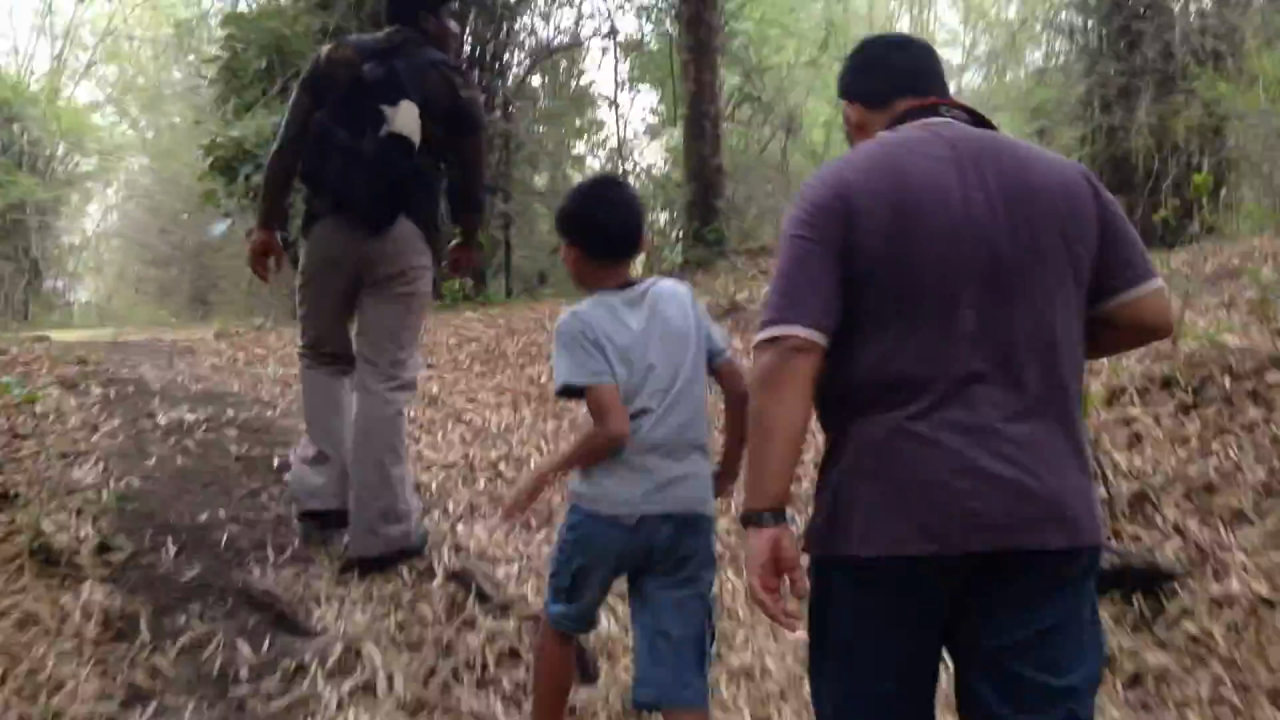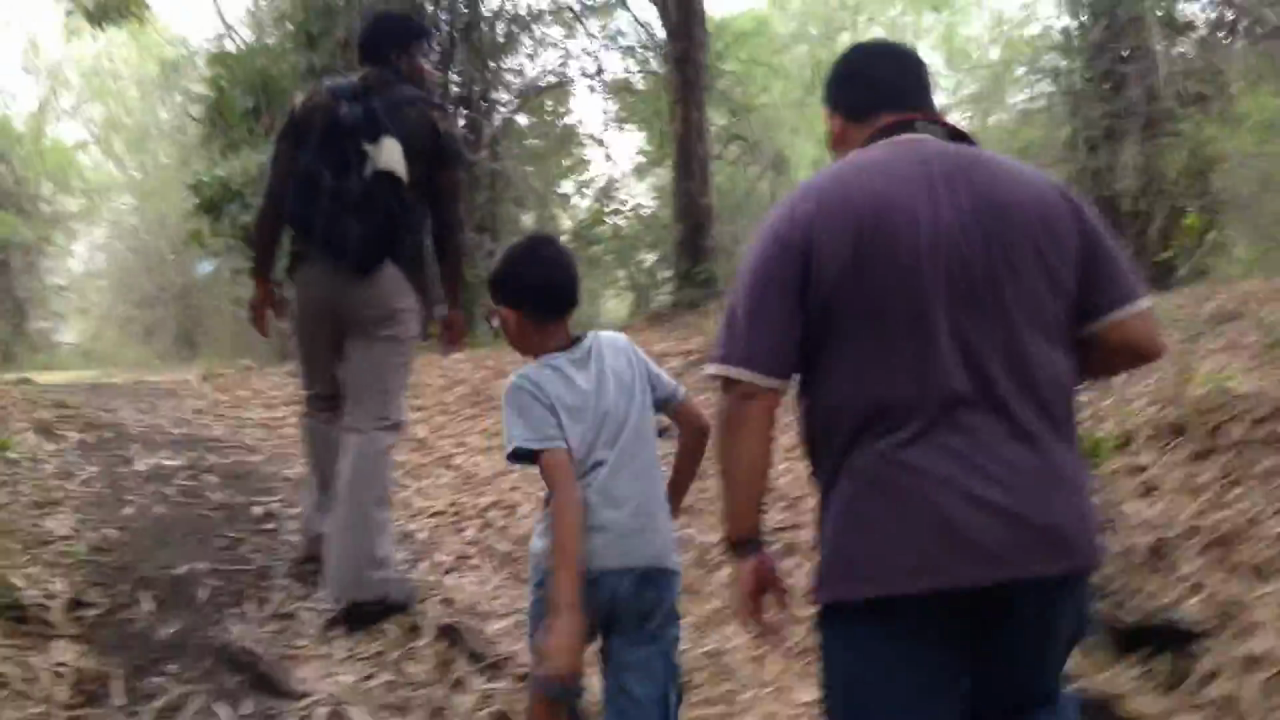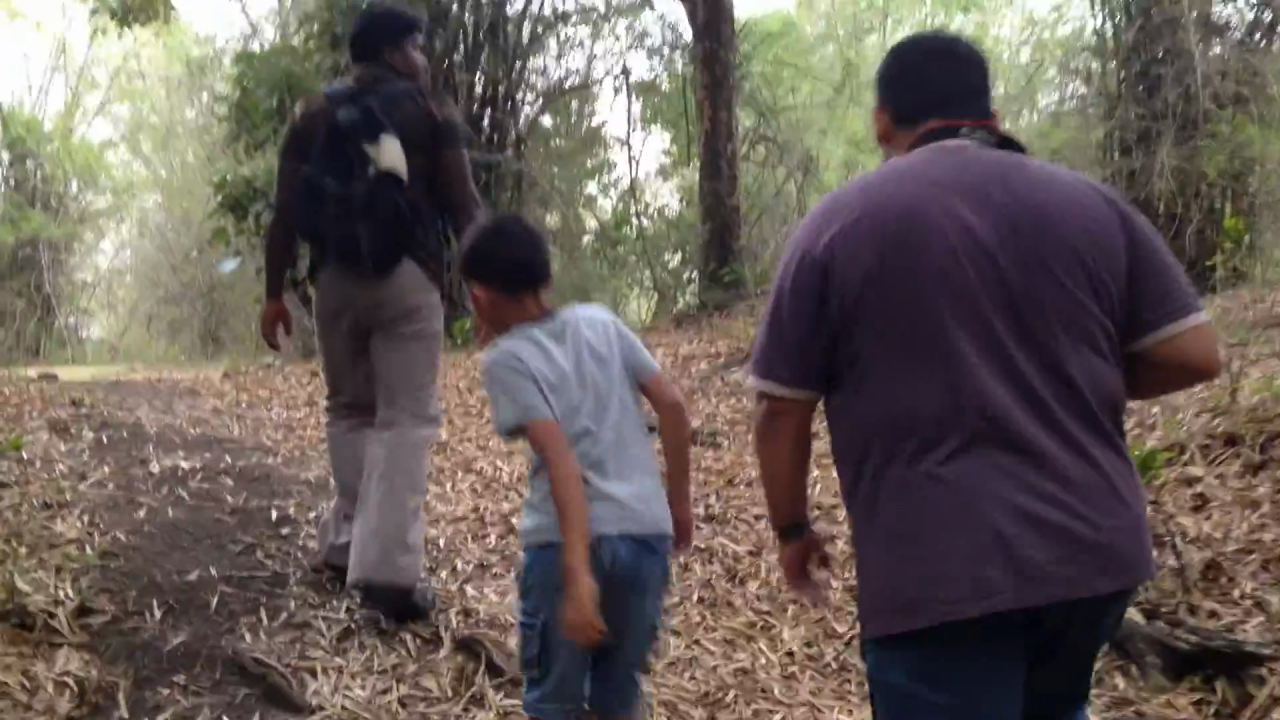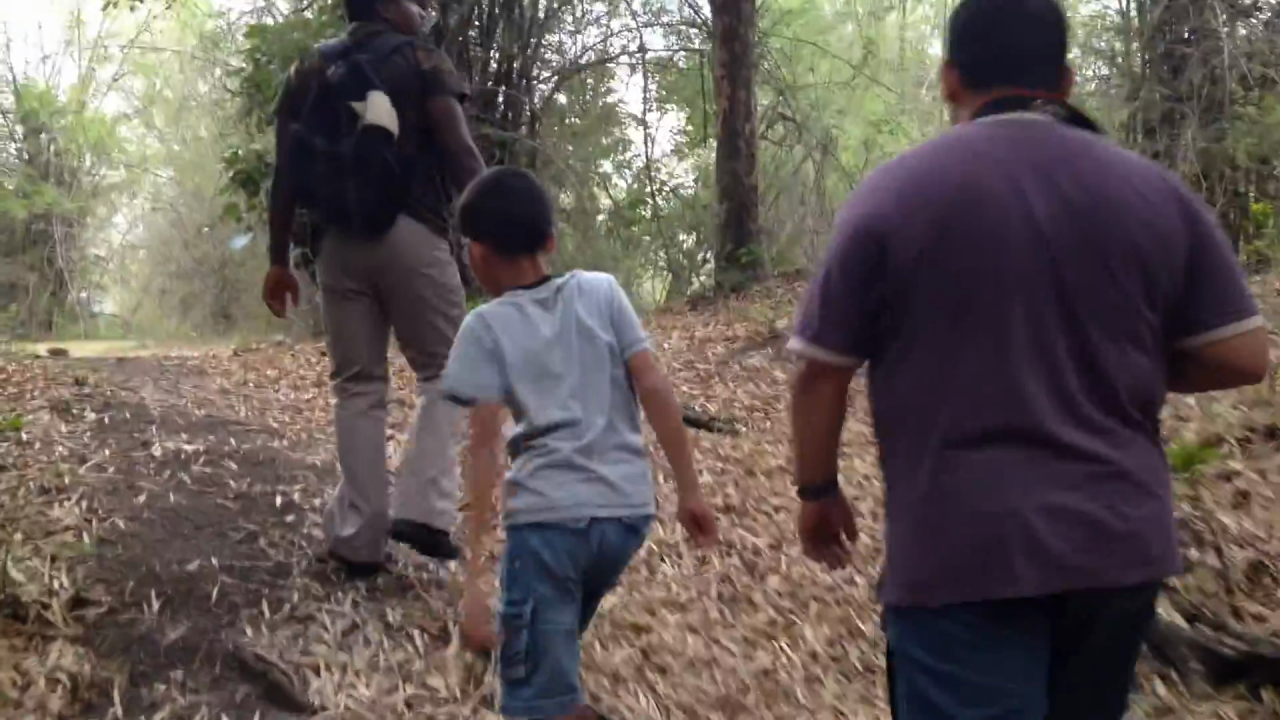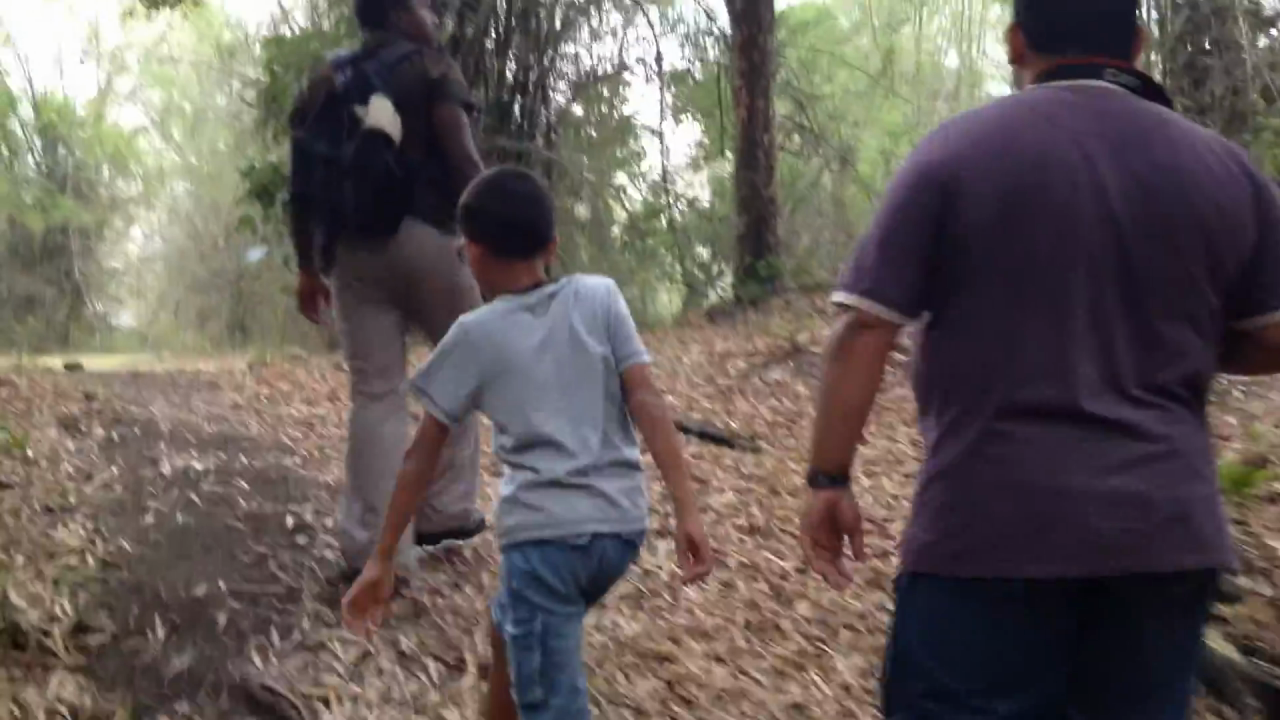
dt=0.2s
person 1, frame 1
left shoulder: (840, 190)
right shoulder: (1063, 181)
left elbow: (787, 359)
right elbow: (1149, 316)
left wrist: (764, 515)
left hip: (884, 518)
right hip: (1041, 513)
person 1, frame 2
left shoulder: (809, 215)
right shoulder: (1042, 197)
left elbow: (749, 394)
right elbow: (1137, 338)
left wrist: (745, 542)
left hip: (888, 547)
right hip: (1042, 534)
person 1, frame 3
left shoulder: (837, 226)
right shoulder: (1091, 206)
left elbow: (783, 408)
right elbow: (1194, 354)
left wrist: (791, 526)
left hip: (936, 563)
right hip: (1091, 544)
person 1, frame 4
left shoulder: (896, 192)
right shoulder: (1156, 192)
left elbow: (821, 372)
right elbow: (1244, 357)
left wrist: (818, 490)
left hip: (961, 550)
right hip: (1119, 539)
person 1, frame 5
left shoulder: (958, 152)
right shoulder: (1221, 168)
left elbow: (865, 330)
left wrist: (829, 477)
left hip: (987, 525)
right hip: (1162, 530)
person 2, frame 1
left shoulder: (335, 60)
right shoulder: (453, 84)
left elbow: (289, 147)
right elbow: (469, 182)
left wrist: (267, 224)
right wrist: (468, 243)
left hip: (331, 230)
right hip: (403, 237)
left knee: (324, 358)
right knee: (387, 380)
left ankle: (323, 494)
right ankle: (382, 531)
person 2, frame 2
left shoulder: (314, 107)
right shoulder: (430, 121)
left elbow: (275, 200)
right elbow: (447, 224)
left wrist: (262, 277)
right wrist: (453, 301)
left hip: (317, 274)
right hip: (388, 280)
left knee: (324, 406)
right knee: (372, 424)
left ankle: (330, 538)
right ankle: (363, 581)
person 2, frame 3
left shoulder: (314, 113)
right shoulder: (430, 111)
left elbow: (285, 214)
right elbow: (463, 206)
left wrist: (273, 294)
left hip: (337, 279)
right hip: (407, 278)
left knee: (349, 412)
right knee: (407, 420)
left ankle: (350, 546)
right ankle: (387, 567)
person 2, frame 4
left shoulder: (308, 72)
right shoulder: (423, 61)
left elbow: (285, 176)
right elbow: (460, 156)
left wrist: (278, 260)
left hip: (342, 244)
right hip: (412, 236)
left knee: (358, 387)
right knee: (444, 370)
left ankle: (359, 536)
right ankle: (422, 509)
person 2, frame 5
left shoulder: (323, 83)
right shoulder: (431, 68)
left elbow: (303, 185)
right elbow: (462, 160)
left wrist: (308, 267)
left hip: (355, 251)
right hip: (425, 239)
left knee: (375, 394)
left ankle: (371, 548)
right ankle: (444, 510)
person 3, frame 1
left shoulder: (579, 324)
right shoulder: (680, 297)
left elbow: (613, 430)
right elbow: (738, 388)
left wrist: (543, 477)
right wrist: (727, 468)
left hip: (607, 508)
right hip: (686, 510)
left knee: (562, 623)
person 3, frame 2
left shoulder: (528, 387)
right shoulder: (621, 350)
left elbow: (567, 494)
right elbow: (697, 424)
left wrist: (565, 611)
right wrist: (669, 504)
left hip: (577, 563)
right hip: (651, 563)
person 3, frame 3
left shoulder: (506, 359)
right shoulder: (600, 321)
left elbow: (560, 459)
right elbow: (670, 404)
left wrist: (578, 574)
right wrist: (679, 502)
left hip: (565, 541)
right hip: (646, 533)
person 3, frame 4
left shoulder: (484, 327)
right shoulder: (601, 290)
left elbow: (485, 446)
right elbow: (655, 388)
left wrist: (472, 569)
right wrist: (690, 490)
left hip: (549, 517)
right hip: (629, 511)
right knee: (556, 661)
person 3, frame 5
left shoulder: (474, 334)
right shoulder: (599, 296)
left elbow: (422, 457)
right elbow: (647, 402)
left wrist: (381, 561)
right wrist: (687, 511)
left hip: (543, 529)
right hip: (623, 523)
right knee: (511, 632)
